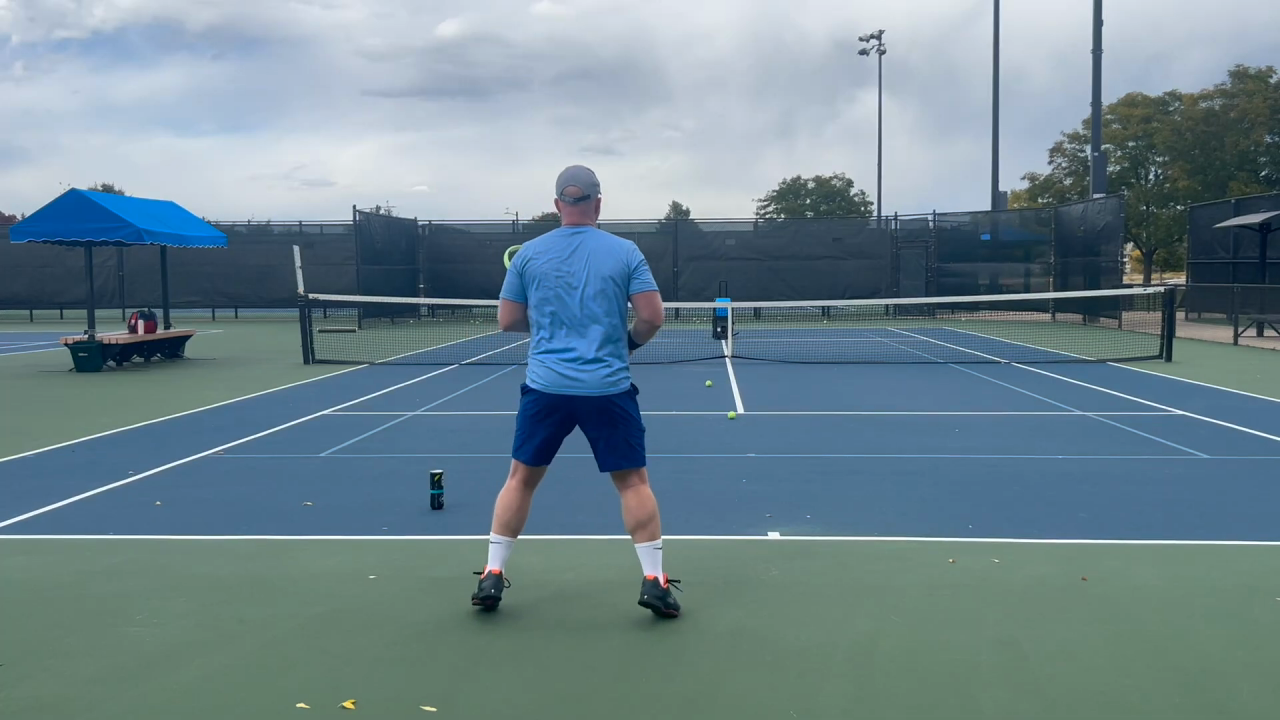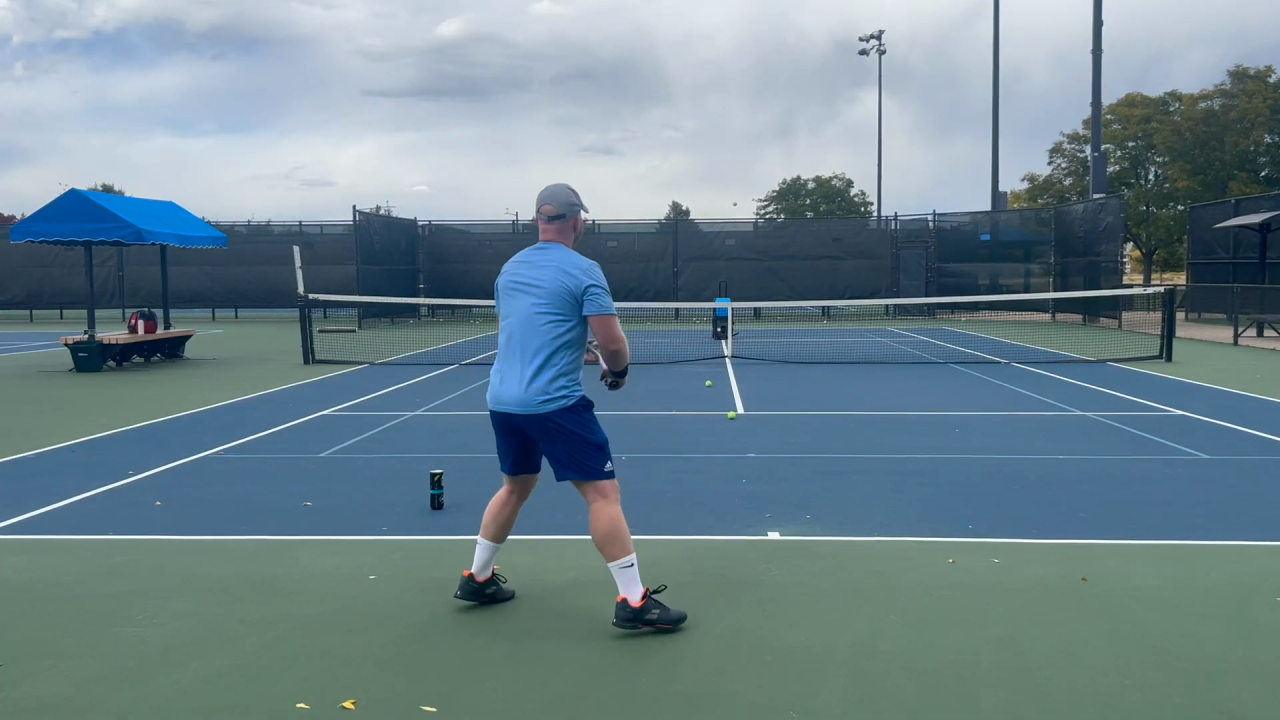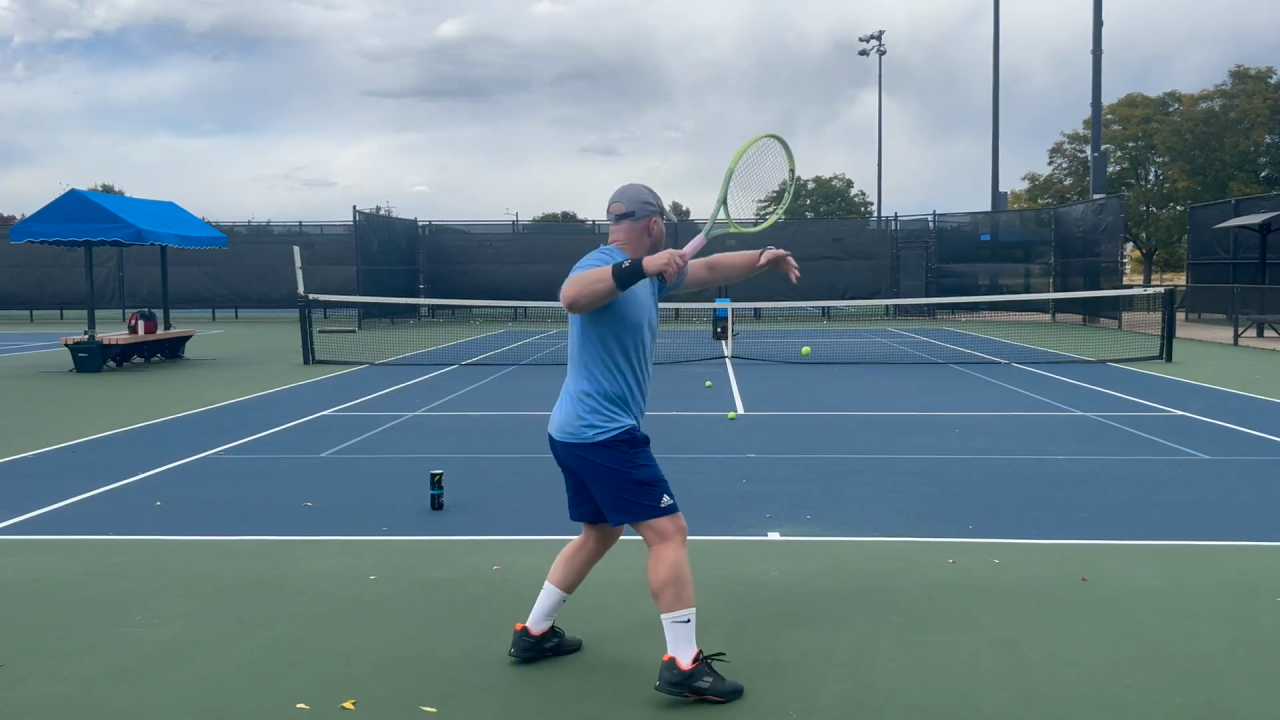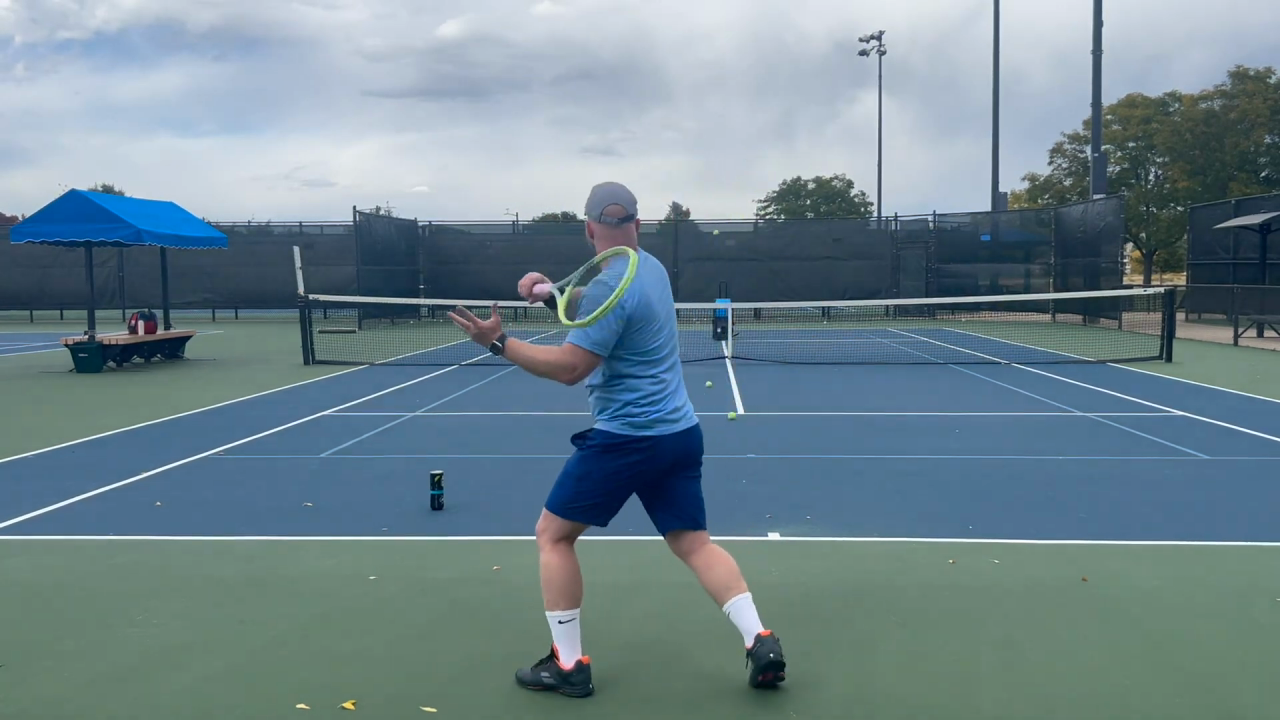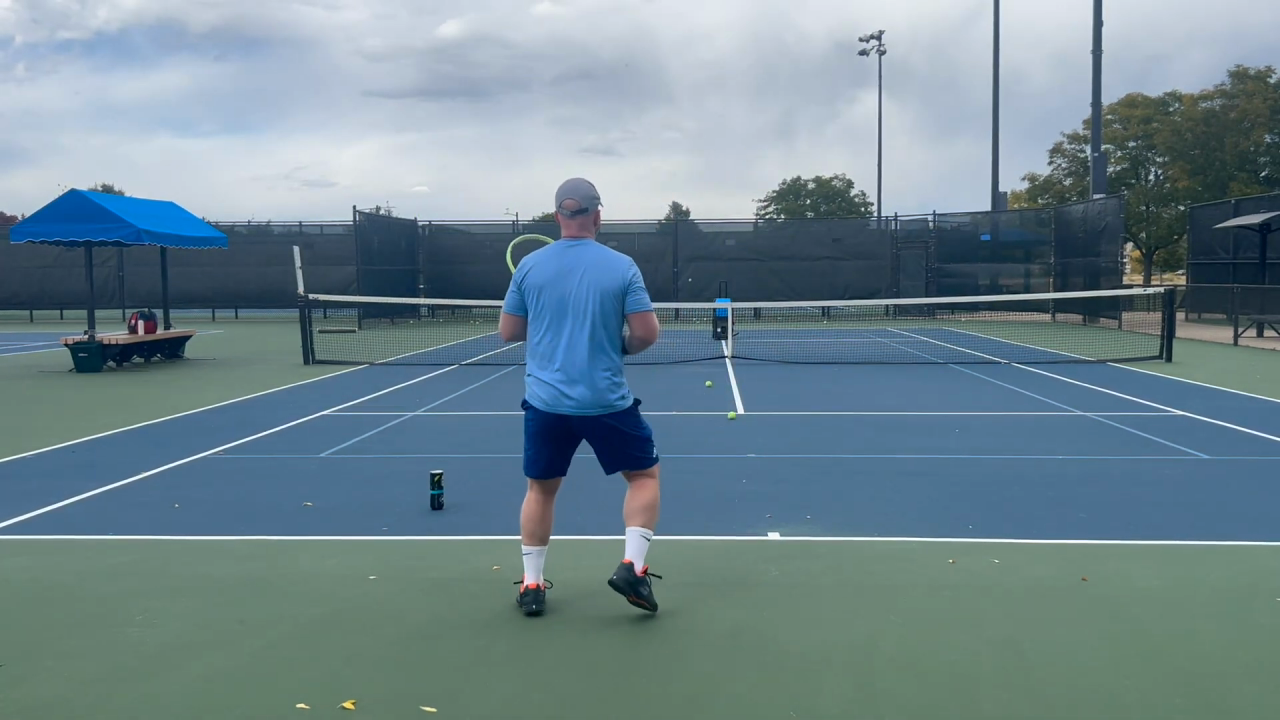
dt=1s
person 1, frame 1
left shoulder: (529, 253)
right shoulder: (625, 252)
left elbow: (507, 320)
right elbow: (653, 316)
right wrist: (630, 340)
left hip: (545, 387)
right hip: (607, 389)
left knee: (521, 478)
right knee: (633, 480)
left ankle: (492, 576)
right ankle: (654, 582)
person 1, frame 2
left shoulder: (510, 268)
right shoulder: (583, 270)
right elbow: (610, 339)
right wrist: (617, 369)
left hip: (504, 400)
right hip: (553, 403)
left knee: (518, 484)
right knee: (602, 494)
left ankle: (477, 577)
right ankle: (634, 601)
person 1, frame 3
left shoulder: (643, 275)
right shoulder: (602, 264)
left elbow: (708, 270)
right elbow: (573, 294)
left wrist: (763, 257)
right wrist: (638, 265)
left hip: (583, 433)
right hip: (602, 435)
left knee: (598, 534)
right knee: (669, 533)
left ankle: (535, 630)
right ankle: (684, 665)
person 1, frame 4
right shoulder: (650, 267)
left elbow: (569, 367)
left wrist: (495, 340)
right wrist: (552, 290)
left hip: (627, 438)
right hip: (679, 432)
left knee: (553, 535)
right knee: (693, 542)
left ankle: (569, 664)
right ankle: (760, 641)
person 1, frame 5
left shoulder: (528, 267)
right shoulder: (621, 267)
left elbow: (508, 333)
right elbow: (647, 335)
left hip: (545, 404)
right hip: (606, 405)
left knee: (540, 490)
right knee: (644, 475)
left ankle: (532, 586)
right ankle: (632, 567)
